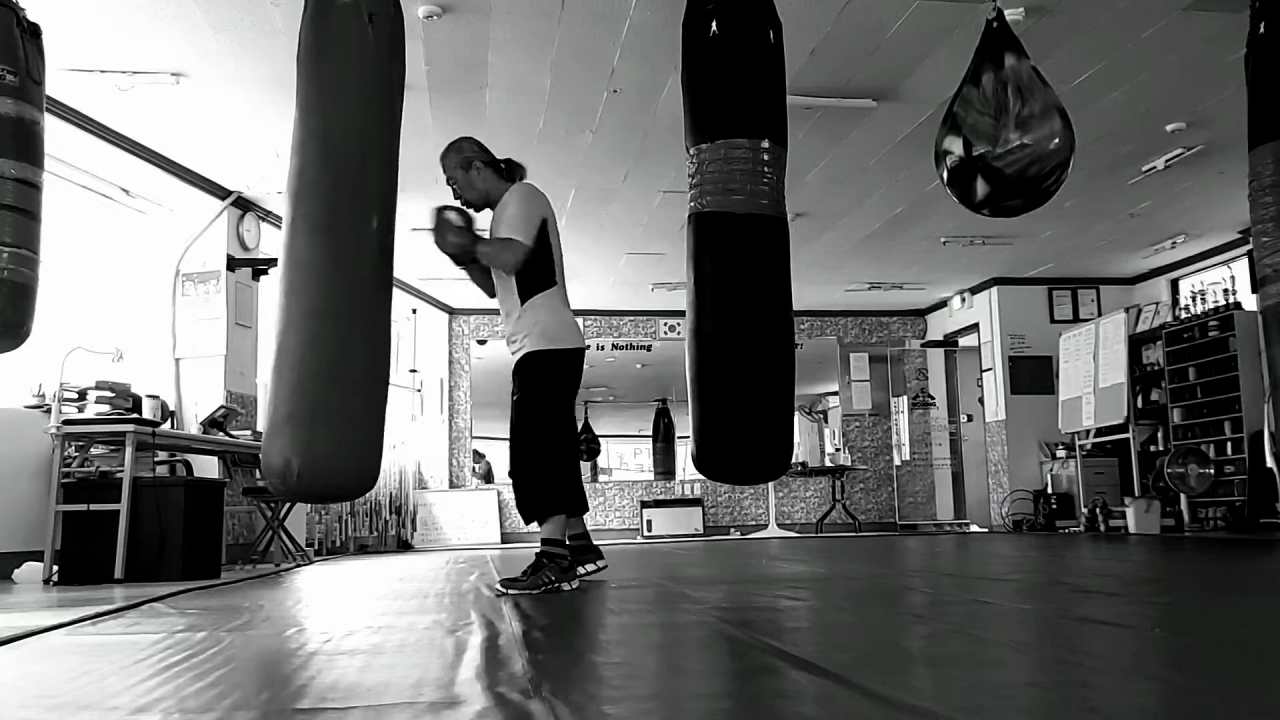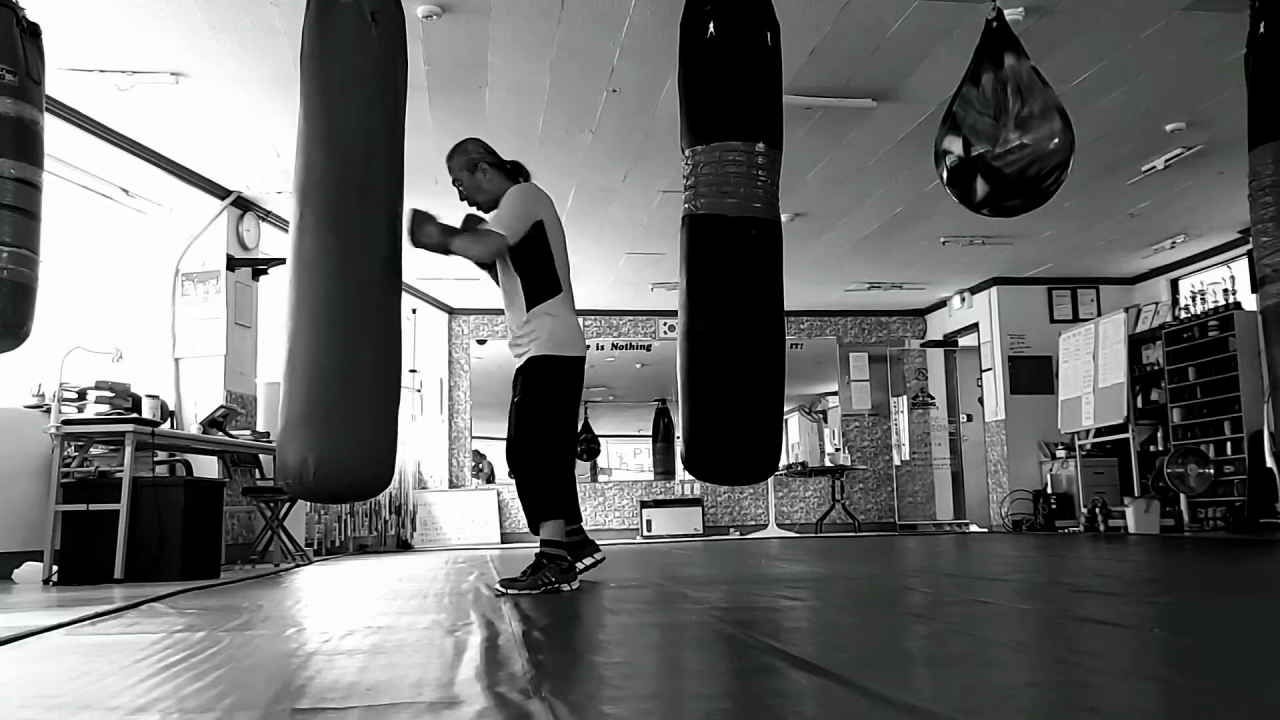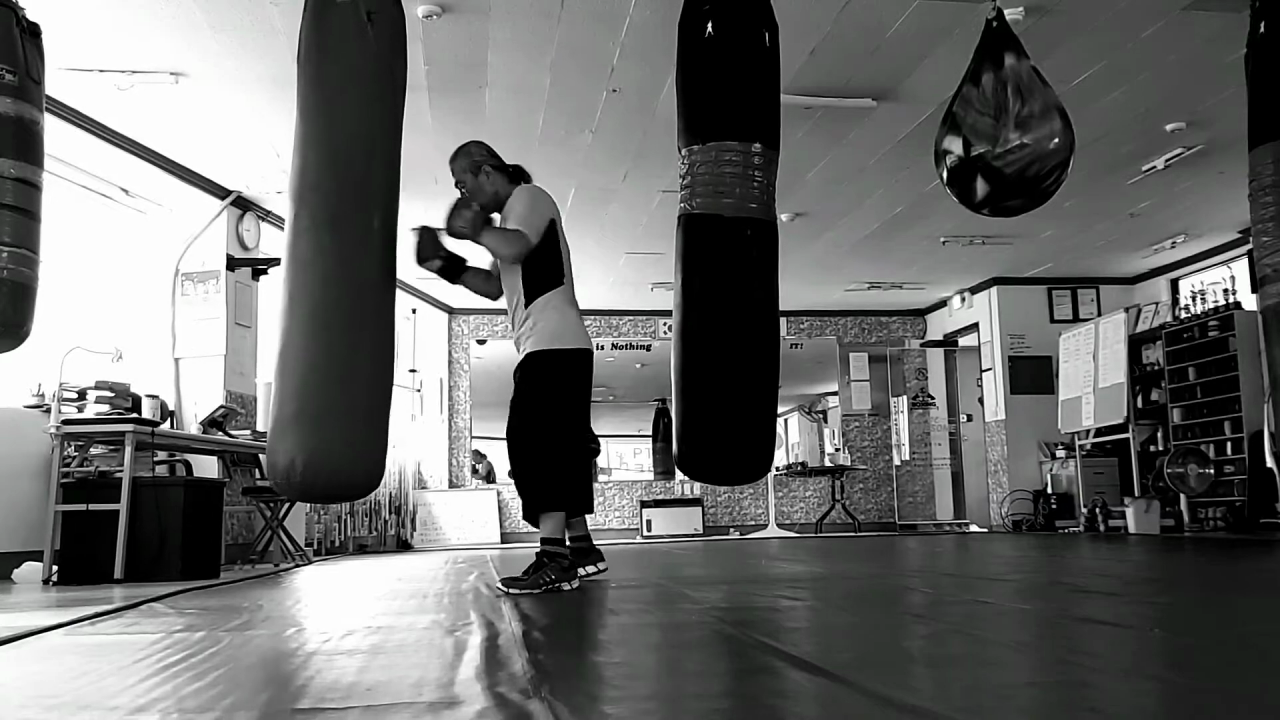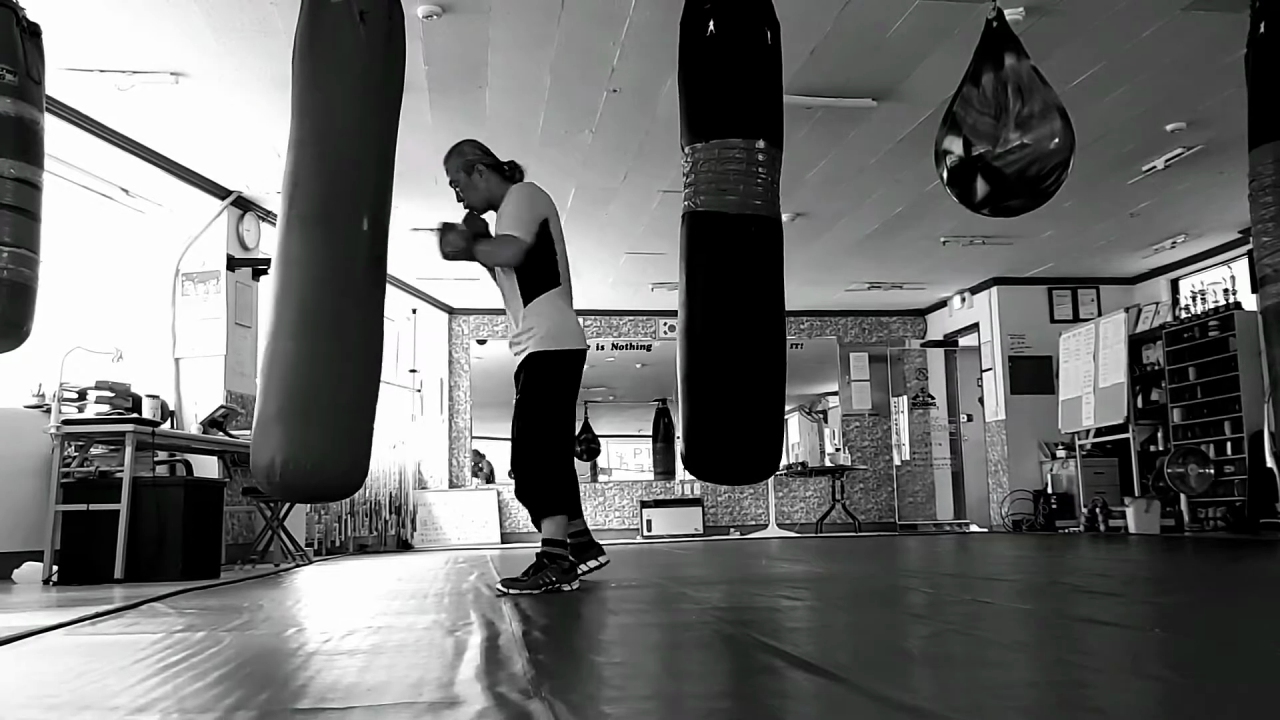
dt=0.5s
person 1, frame 1
left shoulder: (521, 197)
right shoulder: (505, 213)
left elbow: (510, 258)
right elbow: (502, 286)
left wrist: (465, 242)
right wrist: (468, 257)
left hip: (547, 345)
right hip: (538, 349)
left knee: (538, 450)
right knee: (543, 450)
left ankle: (555, 559)
right ankle: (578, 547)
person 1, frame 2
left shoulder: (525, 197)
right shoulder: (512, 212)
left elbow: (481, 246)
right elbow: (511, 272)
left wrist: (438, 235)
right wrist: (482, 248)
left hip: (551, 349)
right hip: (542, 352)
left knee: (537, 451)
right knee: (544, 451)
left ankle: (554, 561)
right ankle: (575, 544)
person 1, frame 3
left shoulder: (527, 197)
right shoulder: (515, 210)
left elbow: (512, 250)
right elbow: (499, 285)
left wrist: (476, 228)
right wrist: (447, 264)
left hip: (554, 345)
right hip: (549, 349)
left knee: (539, 446)
right knee: (555, 448)
left ankle: (554, 558)
right ankle: (581, 548)
person 1, frame 4
left shoulder: (522, 195)
right shoulder: (513, 213)
left elbow: (510, 252)
right elbow: (511, 270)
left wrist: (464, 245)
right wrist: (470, 243)
left hip: (551, 347)
right hip: (538, 352)
left knee: (538, 450)
right knee: (546, 453)
left ankle: (555, 560)
right ankle: (580, 545)
